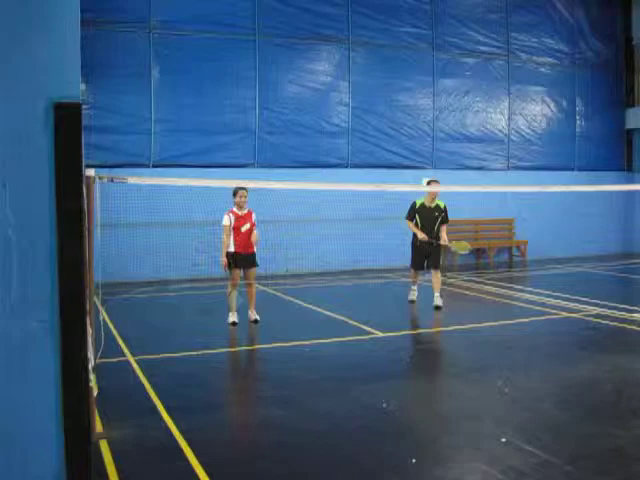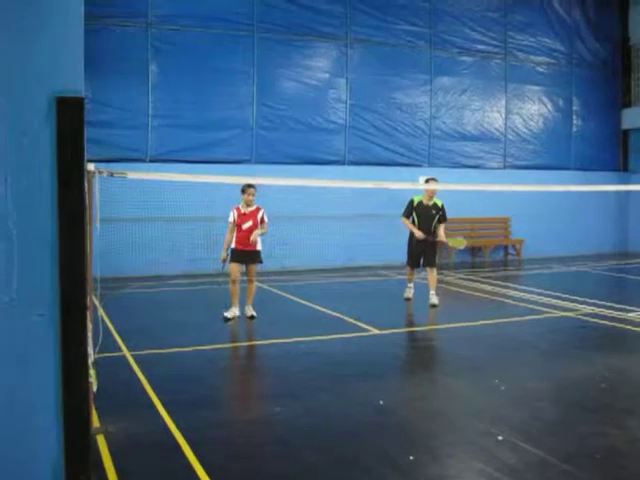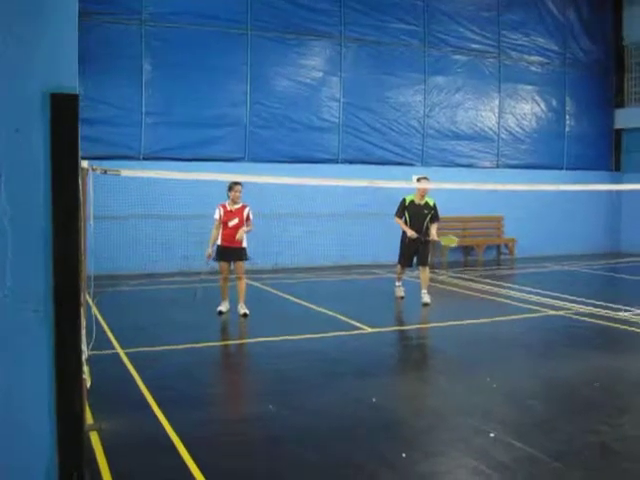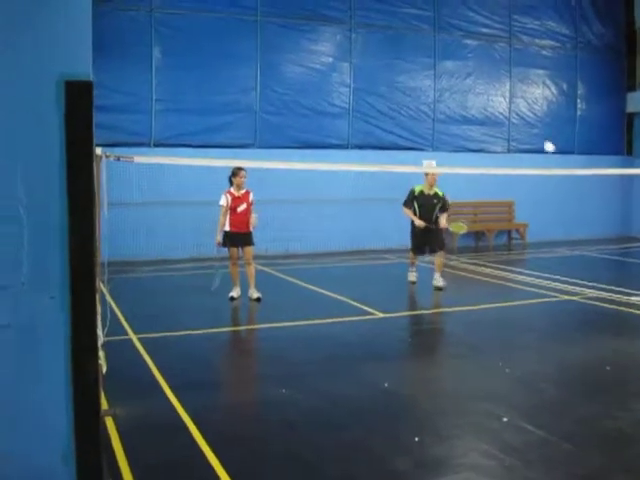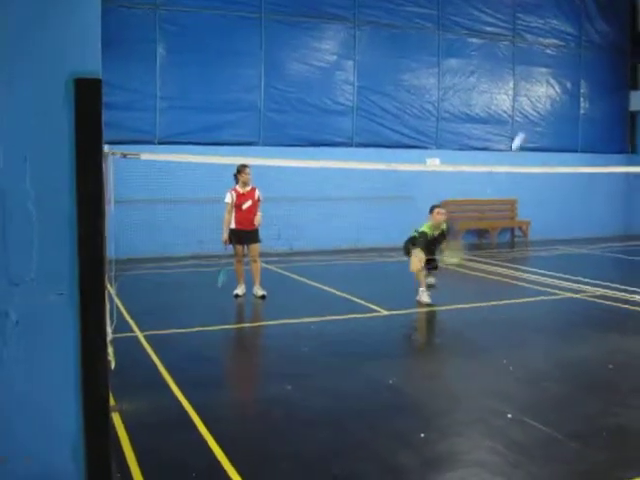
dt=0.7s
person 1, frame 1
left shoulder: (251, 214)
right shoulder: (229, 215)
right elbow: (226, 236)
left wrist: (255, 234)
right wrist: (224, 256)
left hip: (250, 253)
right hip: (235, 253)
left knee: (251, 283)
right knee: (233, 283)
left ankle: (252, 311)
right ankle: (233, 313)
person 1, frame 2
left shoulder: (260, 211)
right shoulder: (235, 212)
left elbow: (265, 229)
right elbow: (230, 232)
left wrist: (258, 232)
right wrist: (225, 250)
left hip: (253, 250)
right hip: (237, 249)
left knee: (251, 279)
right knee: (234, 278)
left ankle: (249, 307)
right ankle: (235, 308)
person 1, frame 3
left shoulder: (245, 209)
right shoulder: (221, 209)
left elbow: (250, 226)
right elbow: (216, 229)
left wrist: (244, 230)
right wrist: (210, 247)
left hip: (239, 247)
right hip: (223, 246)
left knee: (240, 276)
right knee: (224, 276)
left ankle: (241, 305)
right ankle: (225, 302)
person 1, frame 4
left shoulder: (249, 194)
right shoulder: (227, 195)
right elbow: (223, 216)
left wrist: (253, 217)
right wrist: (219, 234)
left hip: (246, 232)
right hip: (231, 232)
left knee: (249, 261)
right knee: (234, 261)
left ankle: (252, 289)
right ankle: (236, 288)
person 1, frame 5
left shoulder: (255, 191)
right shoulder: (232, 193)
right elbow: (228, 213)
left wrist: (259, 215)
right wrist: (225, 232)
left hip: (252, 229)
right hip: (237, 230)
left knee: (255, 258)
right knee: (238, 258)
left ankle: (257, 287)
right ankle: (241, 286)
person 2, frame 1
left shoulder: (442, 206)
right shoulder: (416, 204)
left elbow: (444, 224)
right elbow: (409, 221)
left wrist: (443, 234)
right wrist: (418, 232)
left hip: (435, 242)
right hip: (419, 242)
left knee: (435, 269)
right knee: (415, 268)
left ankle: (437, 297)
right ankle: (413, 289)
person 2, frame 2
left shoulder: (439, 205)
right shoulder: (414, 201)
left elbow: (441, 223)
right elbow: (405, 218)
left wrist: (441, 233)
right wrist: (415, 230)
left hip: (431, 240)
right hip: (415, 239)
left knee: (431, 267)
right knee: (411, 266)
left ankle: (432, 294)
right ankle: (410, 287)
person 2, frame 3
left shoulder: (431, 204)
right shoulder: (406, 201)
left elbow: (434, 221)
right elbow: (398, 218)
left wrist: (433, 231)
right wrist: (407, 230)
left hip: (424, 239)
right hip: (408, 238)
left knee: (424, 265)
right knee: (402, 264)
left ankle: (424, 293)
right ankle: (398, 285)
person 2, frame 4
left shoulder: (440, 195)
right shoulder: (415, 191)
left elbow: (444, 211)
right elbow: (406, 208)
left wrist: (443, 220)
right wrist: (415, 219)
left hip: (434, 227)
right hip: (419, 227)
left knee: (440, 251)
right knee: (415, 252)
left ankle: (437, 277)
right ankle: (412, 271)
person 2, frame 5
left shoulder: (443, 227)
right shoulder: (425, 231)
left elbow: (440, 241)
right elbow: (416, 250)
right wrist: (415, 263)
left hip: (429, 248)
right hip: (413, 246)
left knee: (431, 270)
right knee: (421, 257)
left ankle: (424, 276)
right ankle: (422, 291)
